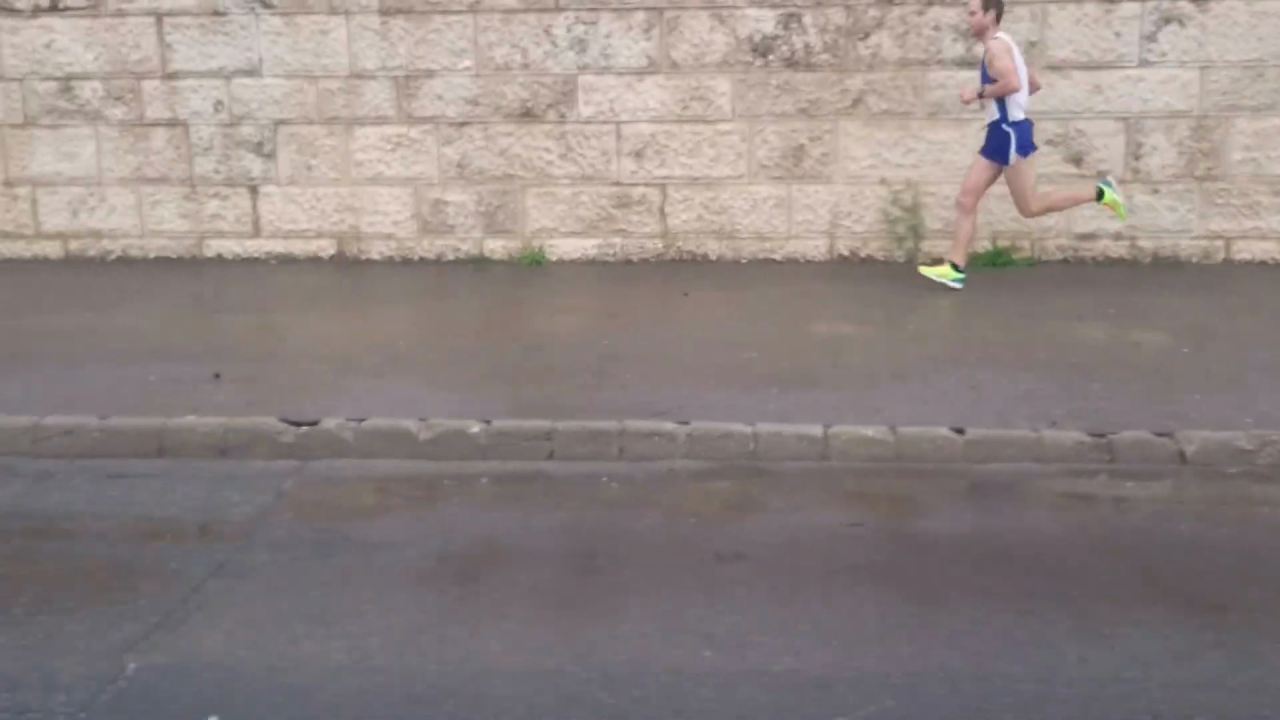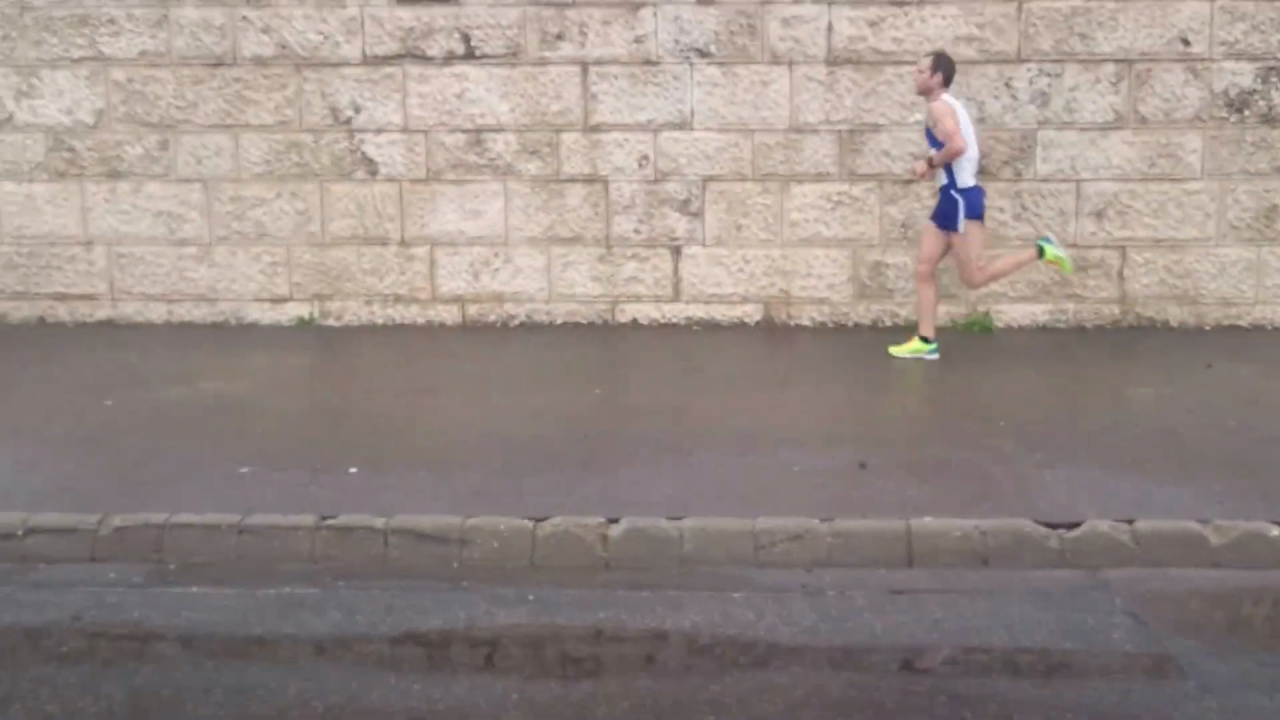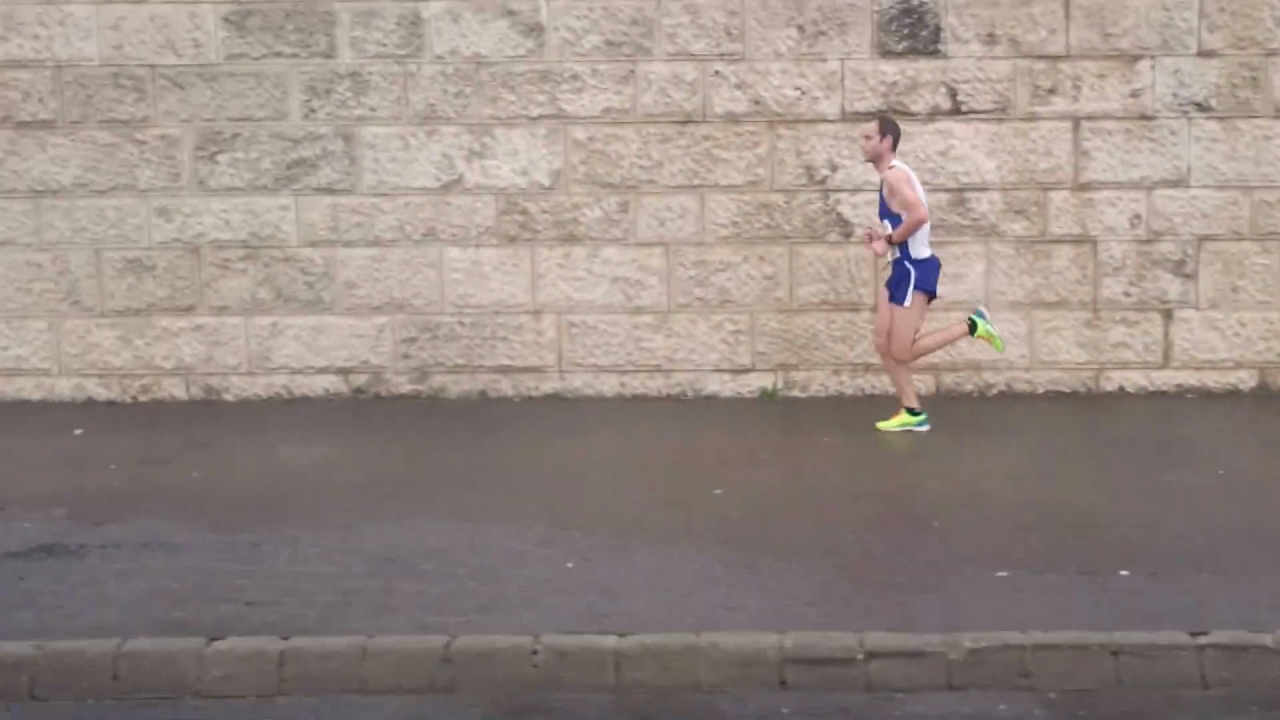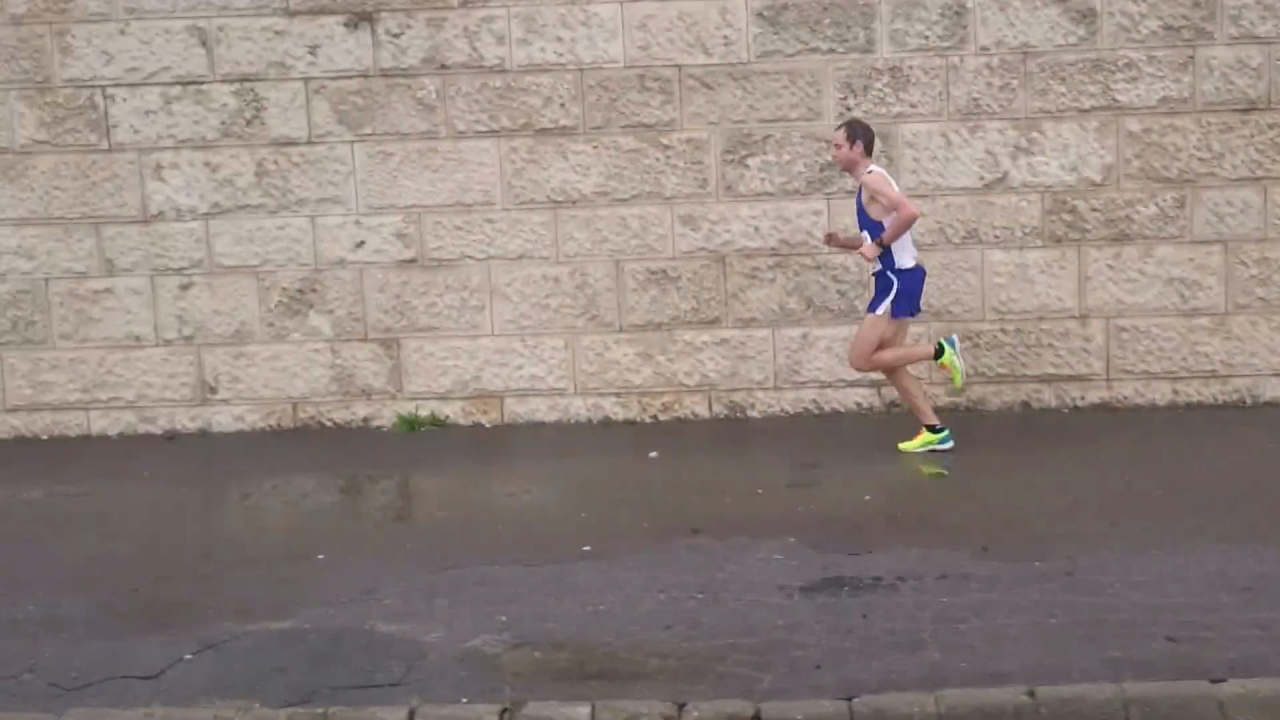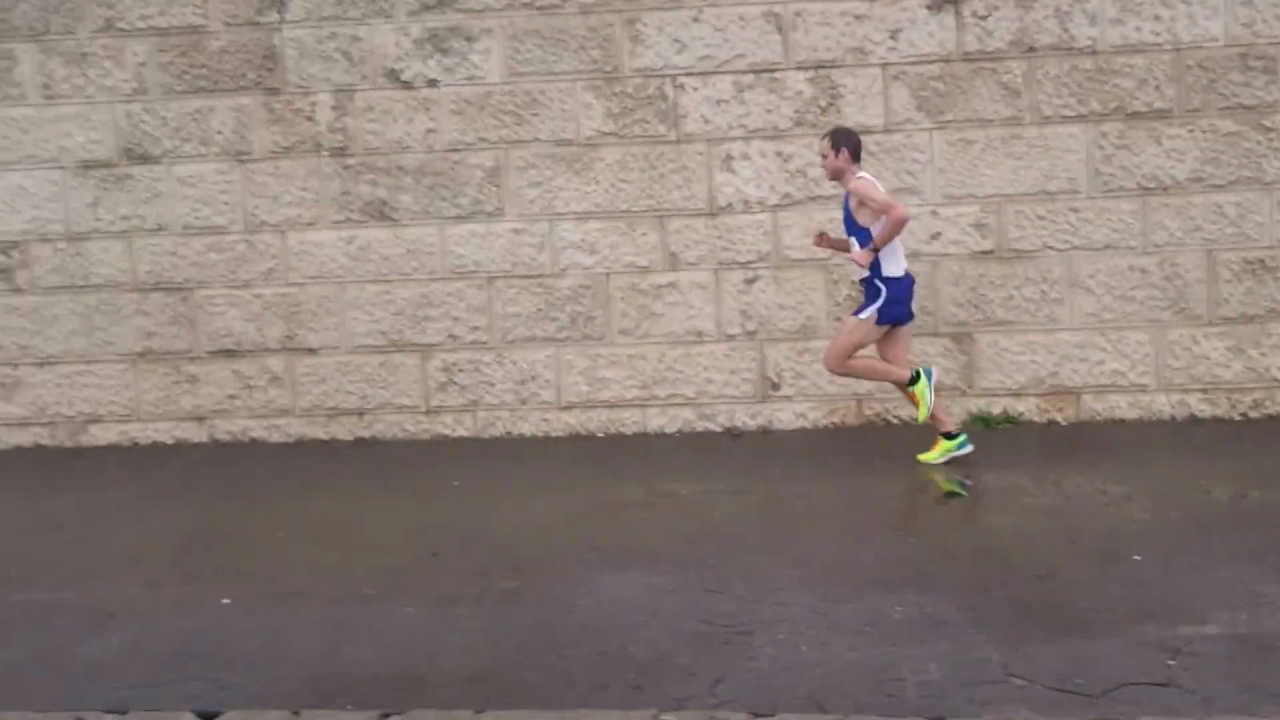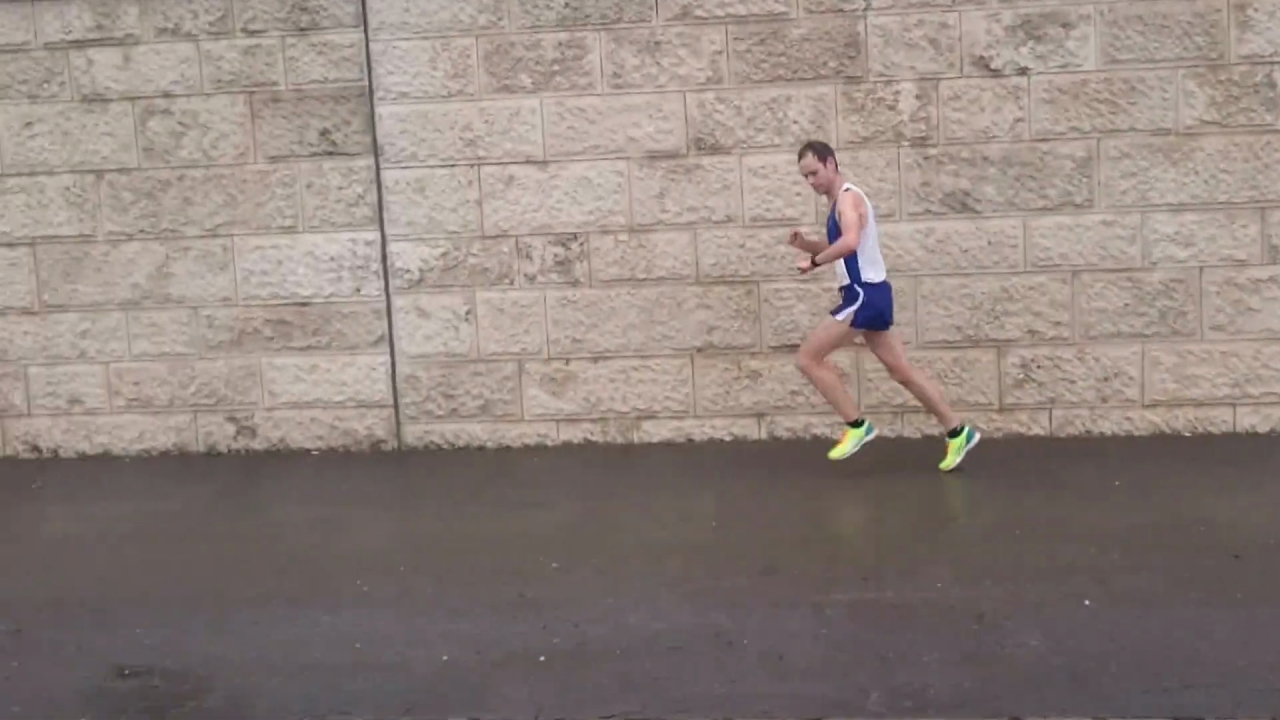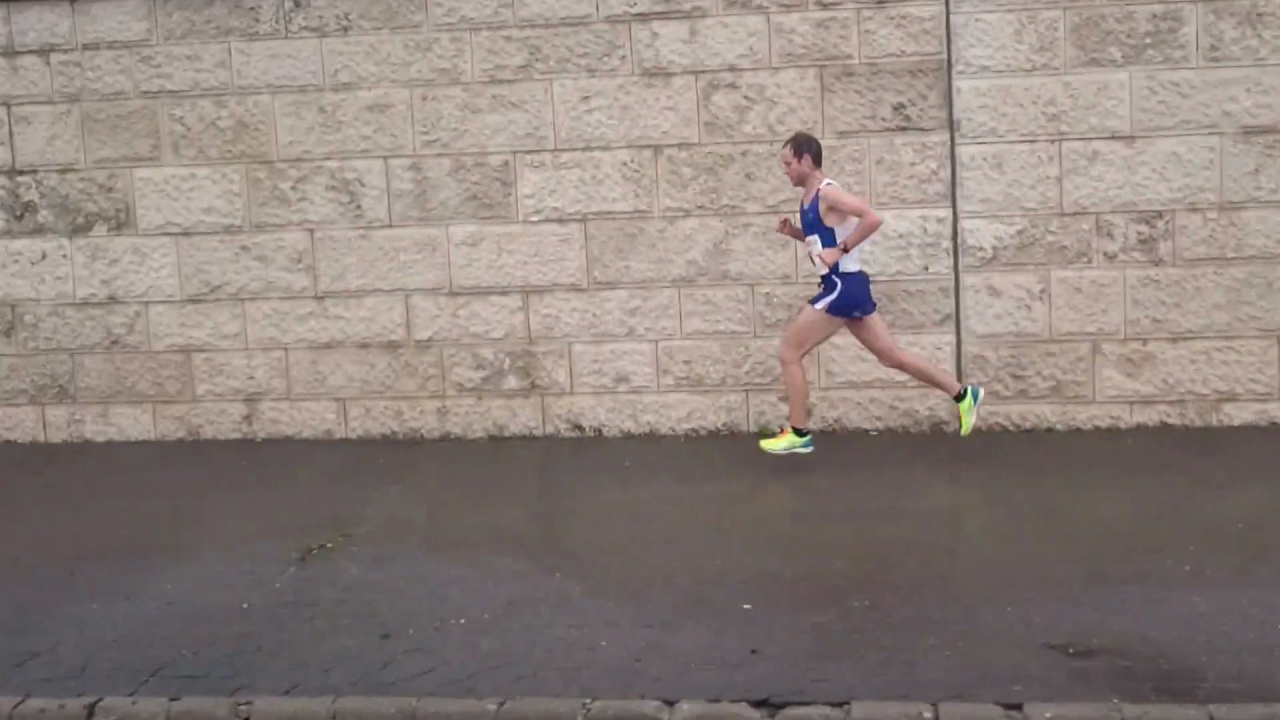
dt=0.7s
person 1, frame 1
left shoulder: (995, 46)
right shoulder: (1003, 48)
left elbow: (1010, 83)
right elbow: (1029, 86)
left wrist: (978, 94)
left hip: (1010, 134)
right hip: (1003, 134)
left knee: (1030, 208)
right knee: (965, 200)
left ankle: (1100, 193)
right ankle: (955, 268)
person 1, frame 2
left shoulder: (939, 107)
right shoulder: (951, 108)
left elbow: (958, 145)
right elbow: (972, 155)
left wrist: (929, 163)
right wrist: (933, 167)
left hip: (960, 199)
right hip: (953, 198)
left knee: (974, 278)
right knee: (923, 269)
left ankle: (1040, 250)
right ankle: (925, 341)
person 1, frame 3
left shoulder: (894, 177)
right shoulder: (894, 180)
left elbow: (921, 215)
left wrist: (888, 242)
right wrist: (879, 238)
left hip: (913, 271)
right hip: (906, 270)
left knee: (904, 353)
right knee: (884, 345)
left ankle: (973, 325)
right ankle: (912, 412)
person 1, frame 4
left shoulder: (873, 180)
right shoulder: (870, 184)
left elbow: (911, 212)
left wrist: (878, 244)
right wrist: (836, 241)
left hip: (898, 282)
right hip: (891, 280)
left knee: (861, 360)
right knee: (891, 367)
left ankle: (940, 349)
right ankle: (936, 431)
person 1, frame 5
left shoulder: (860, 185)
right shoulder: (856, 191)
left elbow: (901, 213)
left wrist: (871, 250)
right wrist: (827, 242)
left hip: (887, 290)
right hip: (883, 288)
left knee: (836, 362)
right knee: (899, 373)
left ankle: (916, 378)
right ankle: (952, 437)
person 1, frame 6
left shoulder: (849, 196)
right shoulder: (836, 202)
left elbow: (850, 242)
right elbow: (838, 250)
left wrist: (813, 261)
right wrist: (805, 243)
left hip: (864, 295)
right hip: (861, 295)
left knee: (807, 359)
right knee: (901, 371)
left ankle: (857, 424)
right ankle: (957, 433)
person 1, frame 7
left shoulder: (828, 193)
right shoulder: (812, 196)
left elbow: (873, 218)
left wrist: (837, 253)
right wrist: (793, 232)
left hip: (843, 286)
right hip: (844, 287)
left knee: (788, 352)
right knee: (891, 355)
left ankle: (799, 433)
right ankle: (962, 395)
